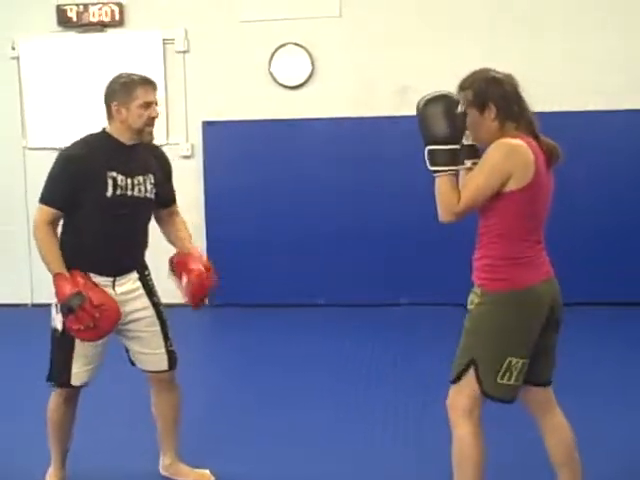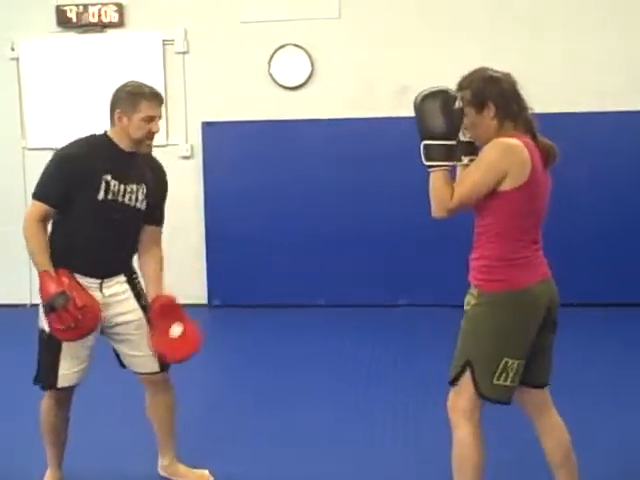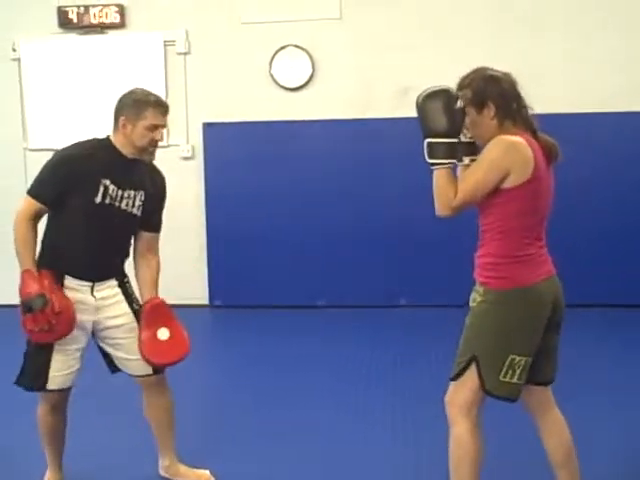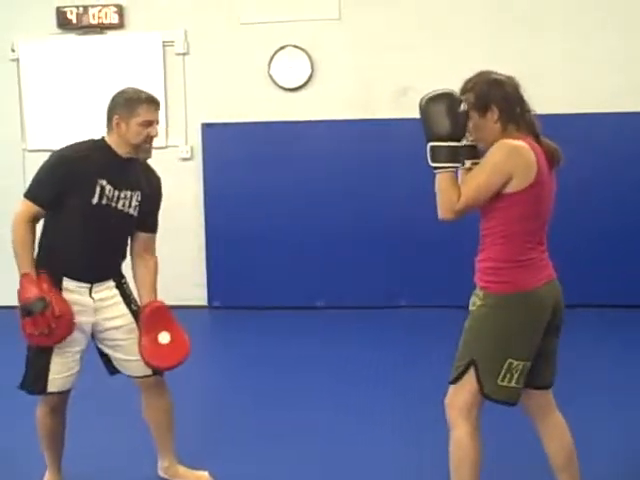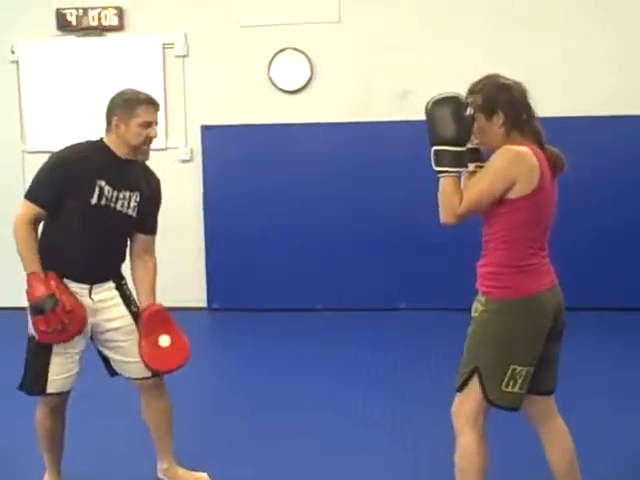
dt=0.2s
person 1, frame 1
left shoulder: (507, 151)
right shoulder: (532, 150)
left elbow: (450, 210)
right elbow: (476, 196)
left wrist: (441, 148)
right wrist: (466, 153)
left hip: (506, 297)
right hip: (537, 290)
left knee: (462, 407)
right knee: (540, 400)
person 1, frame 2
left shoulder: (504, 151)
right shoulder: (529, 149)
left elbow: (444, 206)
right elbow: (474, 195)
left wrist: (437, 145)
right wrist: (464, 151)
left hip: (503, 297)
right hip: (534, 290)
left knee: (462, 409)
right knee: (537, 401)
person 1, frame 3
left shoulder: (506, 147)
right shoulder: (531, 147)
left elbow: (448, 204)
right elbow: (475, 193)
left wrist: (440, 143)
right wrist: (463, 150)
left hip: (509, 294)
right hip: (539, 288)
left knee: (460, 404)
right knee: (540, 400)
person 1, frame 4
left shoulder: (509, 152)
right shoulder: (533, 151)
left elbow: (450, 208)
right elbow: (476, 196)
left wrist: (444, 146)
right wrist: (465, 154)
left hip: (509, 299)
right hip: (539, 292)
left knee: (460, 408)
right knee: (540, 403)
person 1, frame 5
left shoulder: (512, 157)
right shoulder: (535, 157)
left elbow: (451, 213)
right elbow: (477, 200)
left wrist: (446, 150)
right wrist: (467, 157)
left hip: (510, 305)
right hip: (540, 298)
left knee: (466, 416)
right knee: (542, 410)
person 2, frame 1
left shoulder: (156, 160)
right shoulder: (78, 158)
left elbow: (168, 216)
right elbow: (43, 224)
left wrist: (189, 253)
right wrist: (63, 281)
left hip: (134, 283)
right hip: (84, 285)
left knee: (164, 374)
right knee: (67, 387)
person 2, frame 2
left shoulder: (153, 173)
right shoulder: (74, 159)
left elbow: (150, 242)
right elbow: (34, 221)
left wrist: (156, 297)
right wrist: (49, 280)
left hip: (121, 284)
right hip: (71, 287)
left knee: (158, 374)
right knee: (58, 389)
person 2, frame 3
left shoulder: (152, 181)
right shoulder: (74, 161)
left elbow: (146, 250)
right elbow: (26, 216)
left wrist: (150, 304)
right wrist: (29, 277)
left hip: (112, 288)
right hip: (61, 290)
left knee: (154, 376)
right knee: (54, 393)
person 2, frame 4
left shoulder: (147, 181)
right shoulder: (69, 162)
left elbow: (144, 251)
right elbow: (23, 220)
left wrist: (149, 306)
right wrist: (30, 281)
left hip: (110, 289)
right hip: (59, 291)
left knee: (153, 377)
right knee: (53, 396)
person 2, frame 5
left shoulder: (147, 183)
right shoulder: (69, 163)
left elbow: (143, 252)
right elbow: (24, 222)
left wrist: (148, 307)
right wrist: (38, 283)
left hip: (110, 291)
left knee: (153, 378)
right knee: (52, 397)
